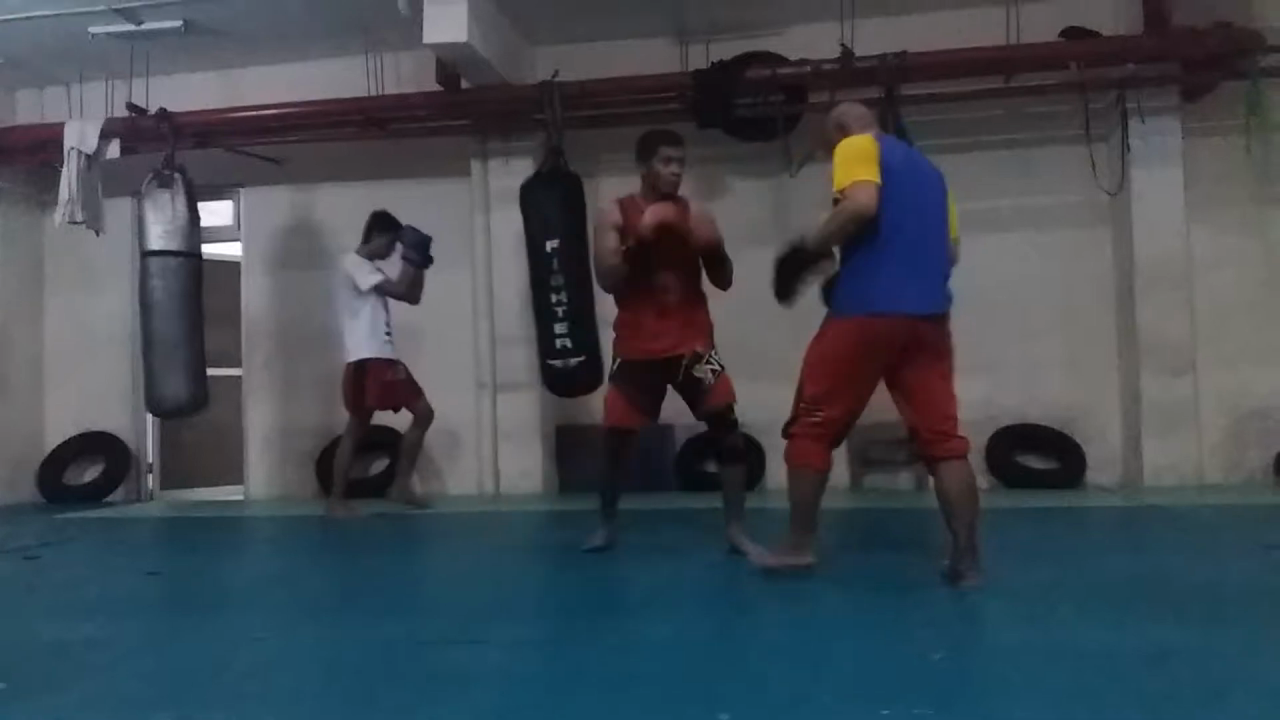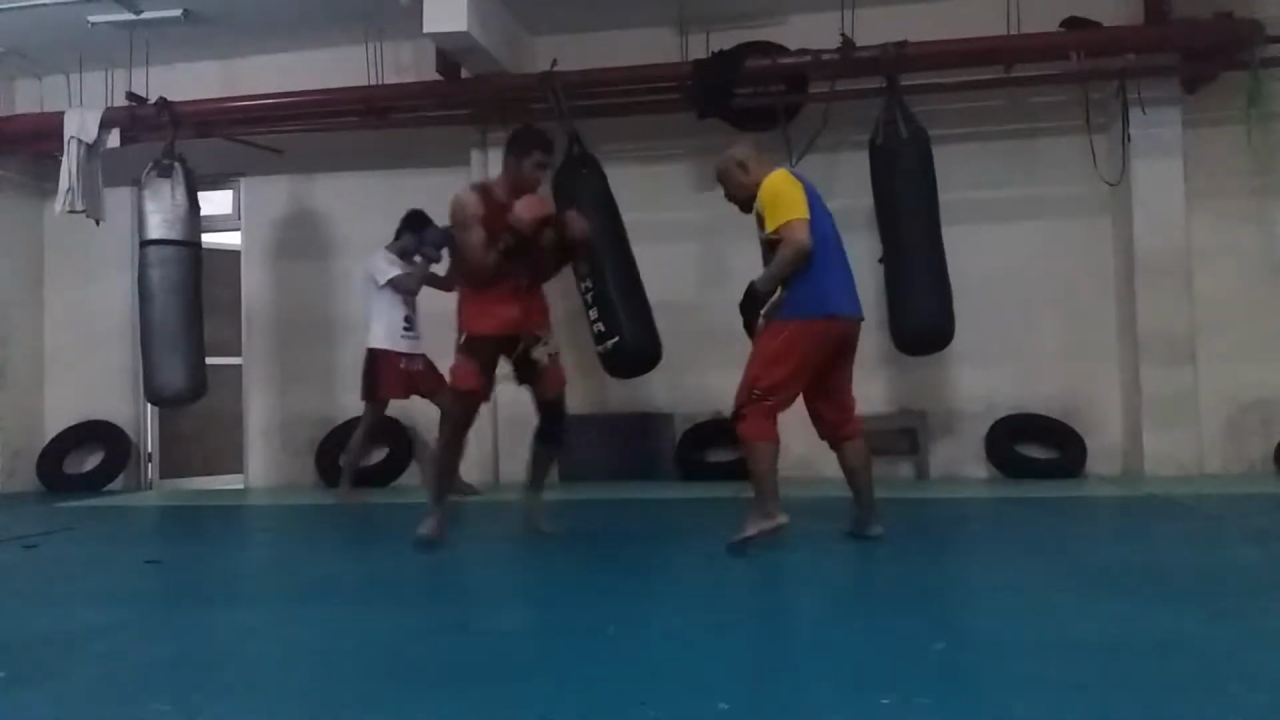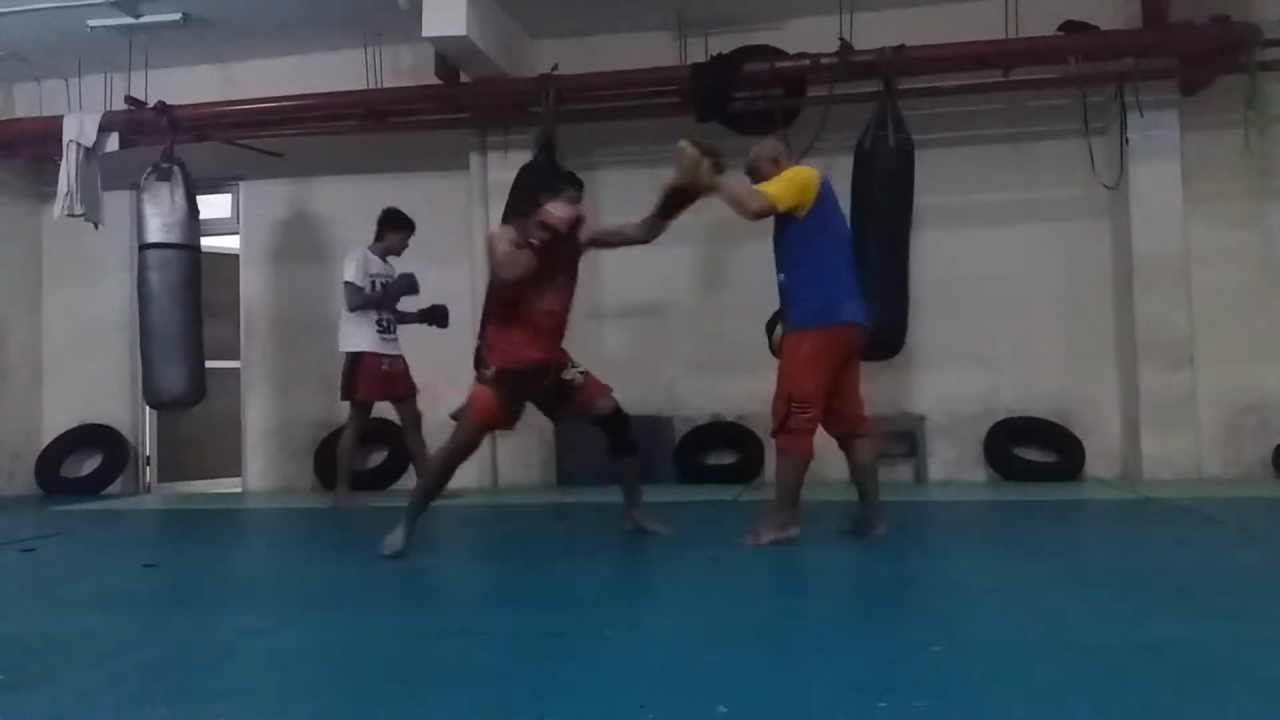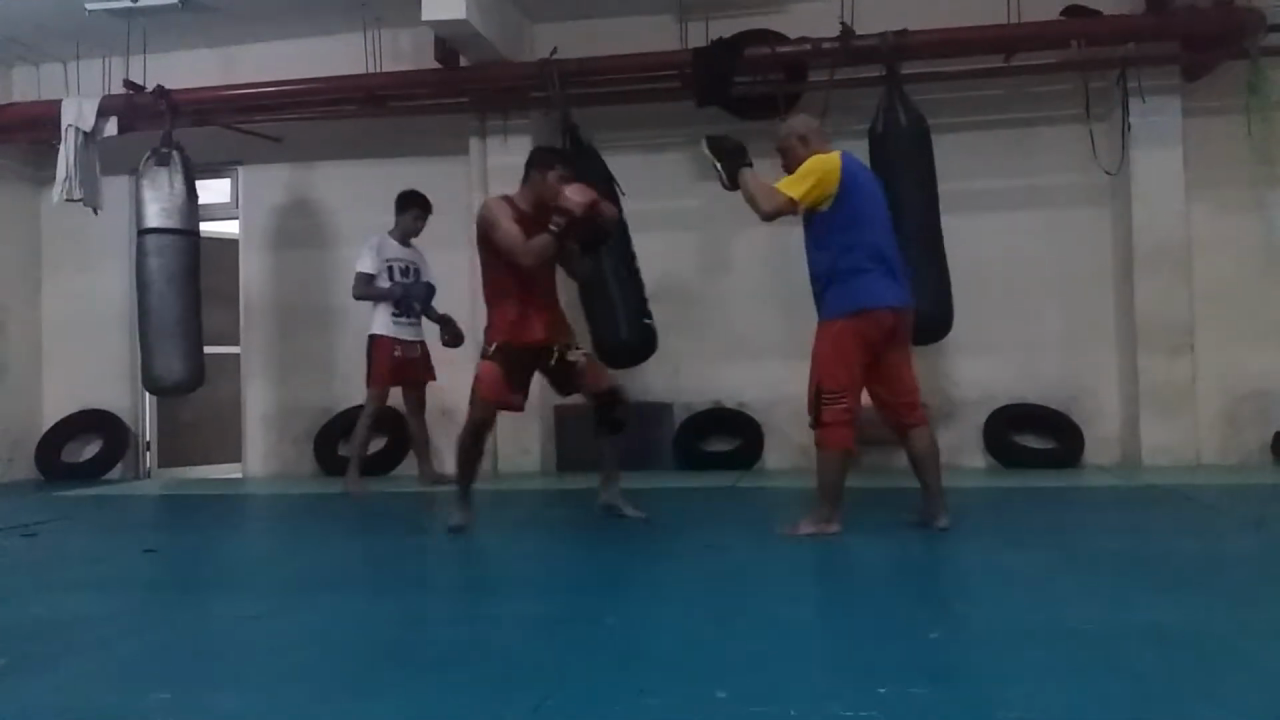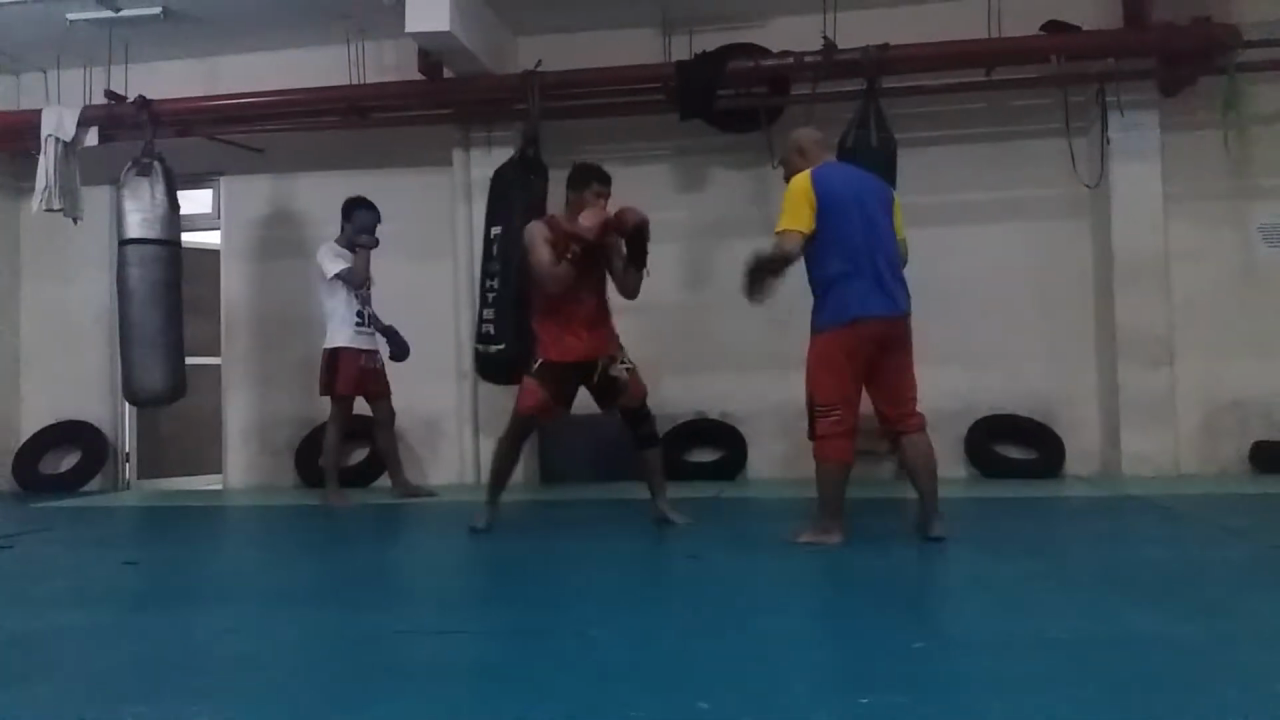
dt=1s
person 1, frame 1
left shoulder: (858, 146)
right shoulder: (927, 168)
left elbow: (860, 207)
right elbow: (951, 250)
left wrist: (807, 250)
left hip: (864, 312)
right hip: (928, 315)
left knee: (812, 426)
right knee: (943, 439)
left ankle: (799, 543)
right ankle: (966, 559)
person 1, frame 2
left shoulder: (776, 184)
right shoulder: (791, 188)
left elbow: (799, 243)
left wrist: (758, 289)
right wrist: (770, 293)
left hip: (805, 316)
right hip: (840, 315)
left knee: (753, 407)
right knee: (839, 419)
left ankle: (766, 509)
right ankle: (867, 516)
person 1, frame 3
left shoulder: (804, 177)
right shoulder: (805, 192)
left elbow: (753, 205)
left wrist: (717, 176)
left hip: (819, 322)
right hip: (841, 320)
left knee: (792, 419)
right knee: (848, 421)
left ankle: (782, 518)
right ankle: (871, 514)
person 1, frame 4
left shoulder: (824, 166)
right shoulder: (857, 171)
left elbow: (769, 207)
left wrist: (740, 167)
left hip: (850, 307)
right hip: (891, 304)
left knee: (833, 411)
right knee: (906, 409)
left ankle: (826, 514)
right ankle: (935, 505)
person 1, frame 5
left shoulder: (807, 183)
right shoulder: (877, 185)
left elbow: (789, 247)
right elbow: (900, 252)
left wrist: (763, 268)
left hip: (843, 318)
right hip: (894, 313)
left knee: (832, 423)
right knee: (904, 418)
left ankle: (828, 524)
right ankle: (931, 514)
person 2, frame 1
left shoulder: (692, 213)
right shoulder: (615, 214)
left elbow: (724, 280)
right elbow: (607, 280)
left wrist: (713, 249)
right wrist: (640, 242)
left hip: (690, 339)
right hip: (637, 345)
left knee: (726, 425)
right knee: (618, 437)
left ankle: (735, 527)
right ankle: (607, 523)
person 2, frame 2
left shoulder: (534, 206)
right shoulder: (471, 201)
left elbow: (541, 273)
right elbow: (477, 267)
left wrist: (568, 245)
right wrist: (513, 237)
left hip: (529, 320)
right hip: (482, 323)
left knee: (553, 407)
right knee: (460, 411)
left ankle: (532, 499)
right ankle: (437, 510)
person 2, frame 3
left shoulder: (574, 235)
right shoulder: (506, 236)
left elbow: (642, 233)
right elbow: (507, 274)
left wrist: (672, 202)
right wrist: (544, 234)
left hip: (550, 361)
right hip: (504, 364)
left knee: (615, 419)
right knee: (461, 444)
left ankle: (634, 512)
right ankle: (405, 525)
person 2, frame 4
left shoulder: (551, 215)
right shoulder: (496, 211)
left elbow: (578, 268)
right elbow: (527, 256)
left wrist: (595, 226)
right wrist: (565, 220)
left hip: (553, 332)
right hip: (509, 336)
left knee: (608, 397)
right knee: (479, 418)
left ankle: (610, 492)
right ankle: (463, 503)
person 2, frame 5
left shoulder: (603, 234)
right shoulder: (539, 231)
left elbow: (629, 290)
right elbow: (549, 284)
left wrist: (636, 244)
right wrist: (579, 245)
left hip: (601, 345)
right hip: (555, 349)
left knee: (640, 415)
right knee: (520, 427)
left ankle: (660, 503)
right ankle: (490, 506)
person 3, frame 1
left shoulder: (371, 268)
right shoulder: (354, 264)
left elbow: (412, 296)
right elbow: (398, 289)
left wrist: (419, 264)
right wrist: (410, 256)
left hip: (387, 358)
right hip: (366, 360)
left knee: (423, 413)
right knee: (356, 430)
left ankle: (402, 483)
right ankle: (337, 499)
person 3, frame 2
left shoulder: (409, 264)
right shoulder: (379, 260)
left elbow: (446, 284)
right elbow: (410, 286)
right wrist: (427, 258)
left hip: (412, 352)
right hip: (385, 351)
right knee: (371, 418)
right ankle: (345, 485)
person 3, frame 3
left shoulder: (387, 267)
right shoulder: (358, 259)
right elbow: (354, 302)
left wrist: (420, 316)
right wrist: (393, 289)
left hip: (392, 353)
right hip: (365, 352)
left knee: (412, 417)
right knee: (357, 420)
right ankle: (342, 489)
person 3, frame 4
left shoulder: (418, 256)
right shoulder: (376, 246)
right elbow: (358, 290)
left wrist: (441, 320)
right wrist: (396, 291)
left hip: (414, 339)
right hip: (385, 337)
left knee: (417, 405)
right knee: (375, 403)
left ankle: (426, 469)
right ankle: (353, 473)
person 3, frame 5
left shoulder: (358, 256)
right shoulder: (329, 253)
right elbow: (357, 281)
left wrist: (386, 330)
right wrist: (364, 246)
left hip: (369, 349)
right hip: (344, 348)
left knee: (385, 415)
right knee: (339, 416)
left ankle: (399, 481)
right ankle: (331, 487)
